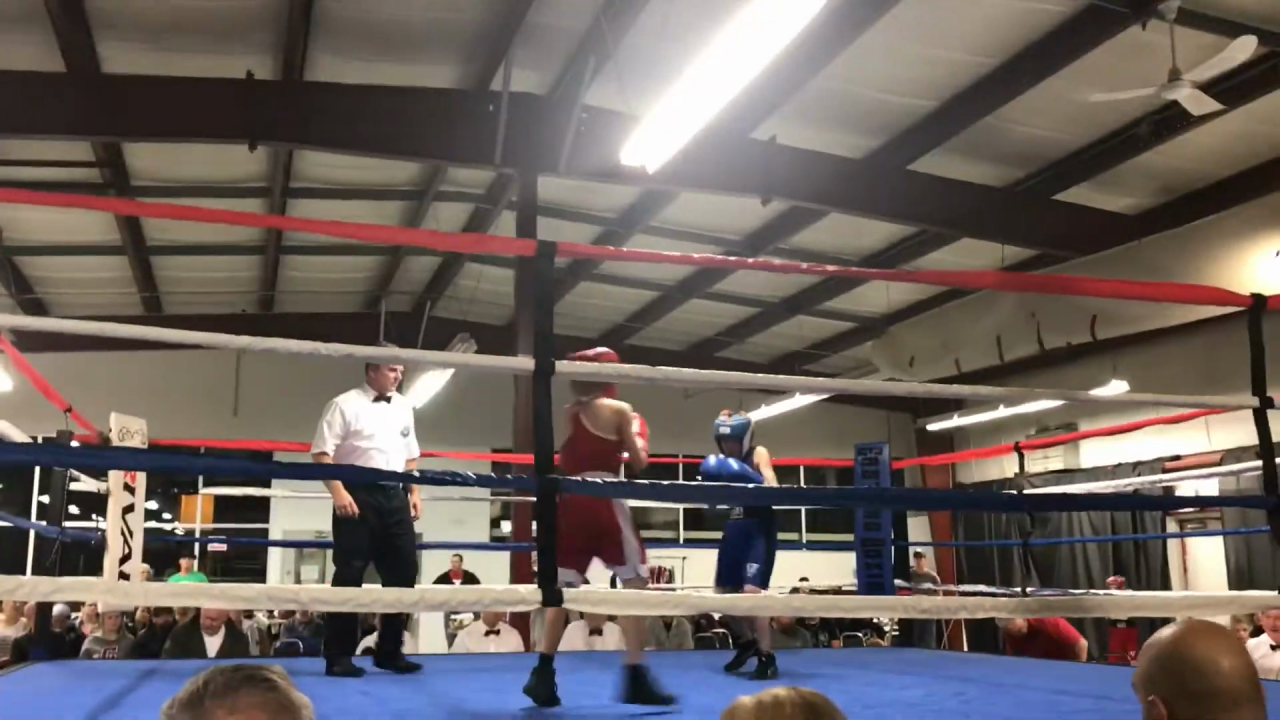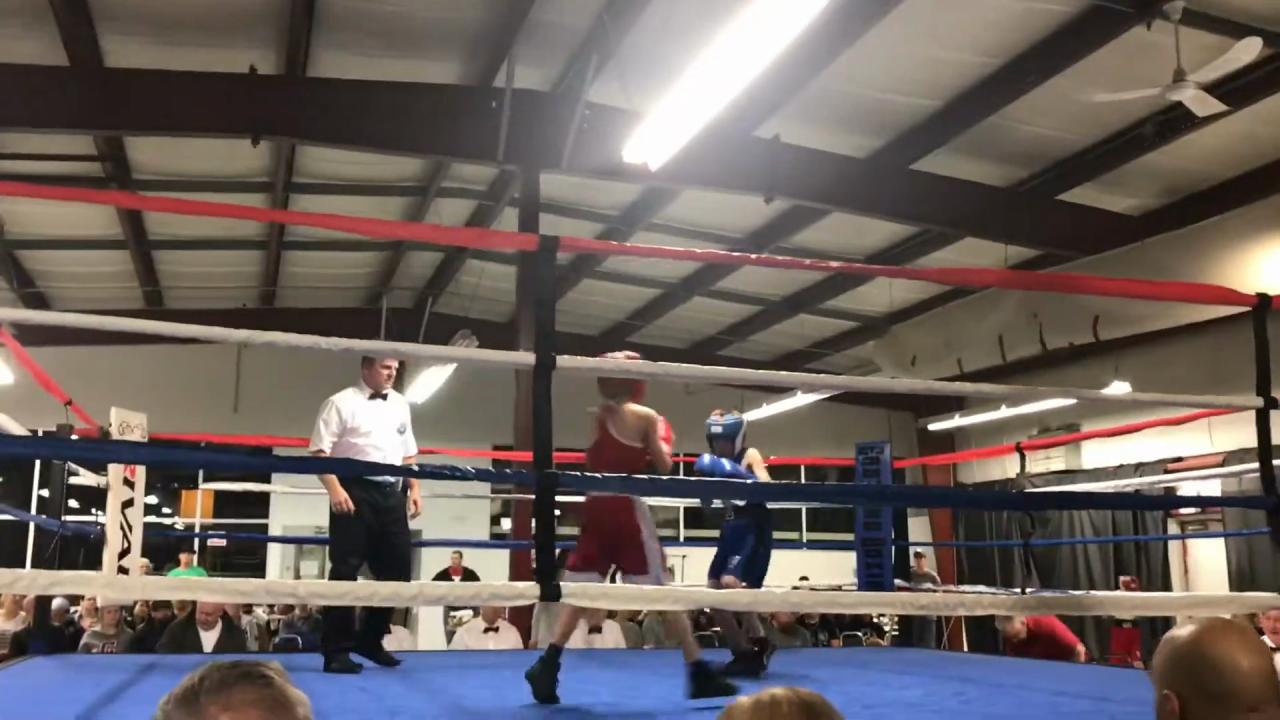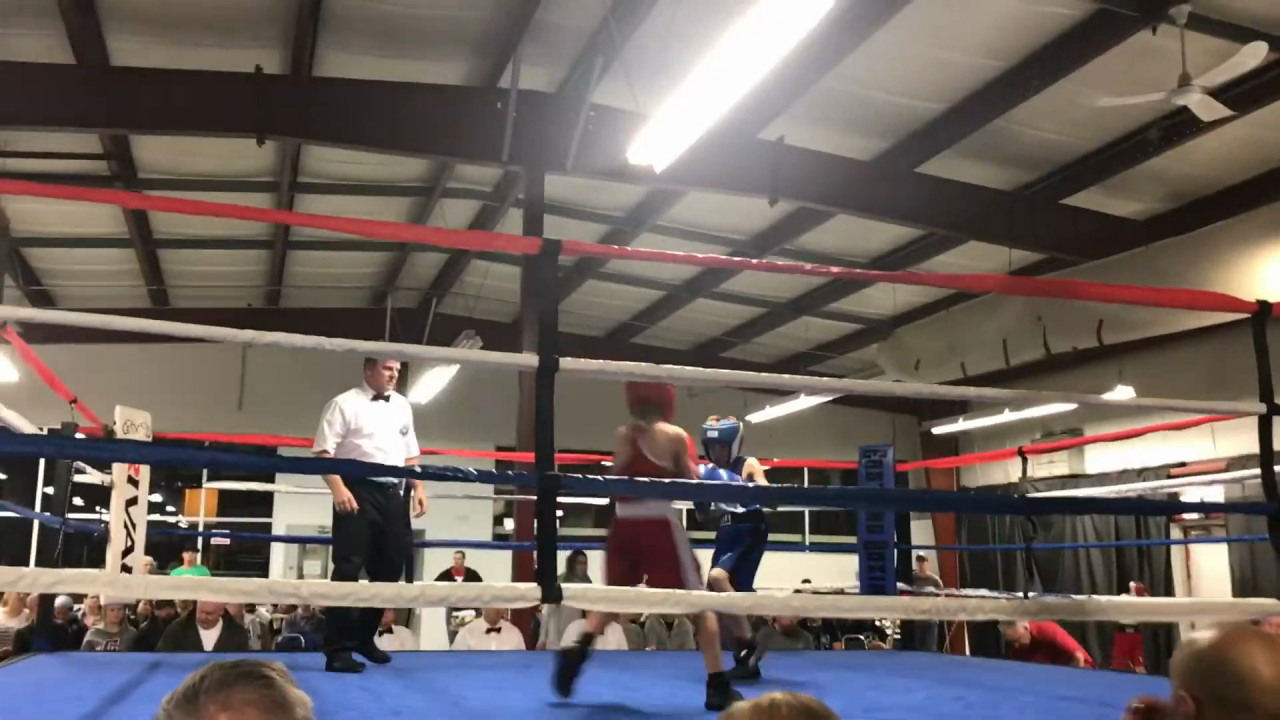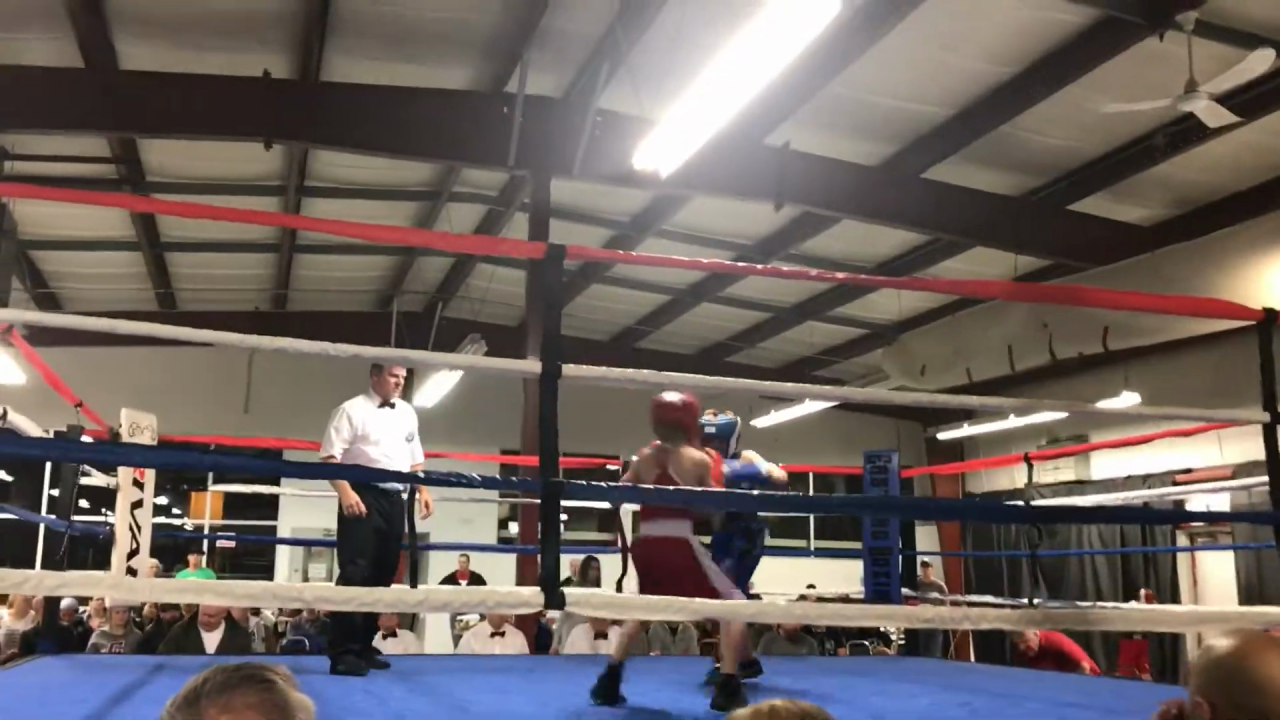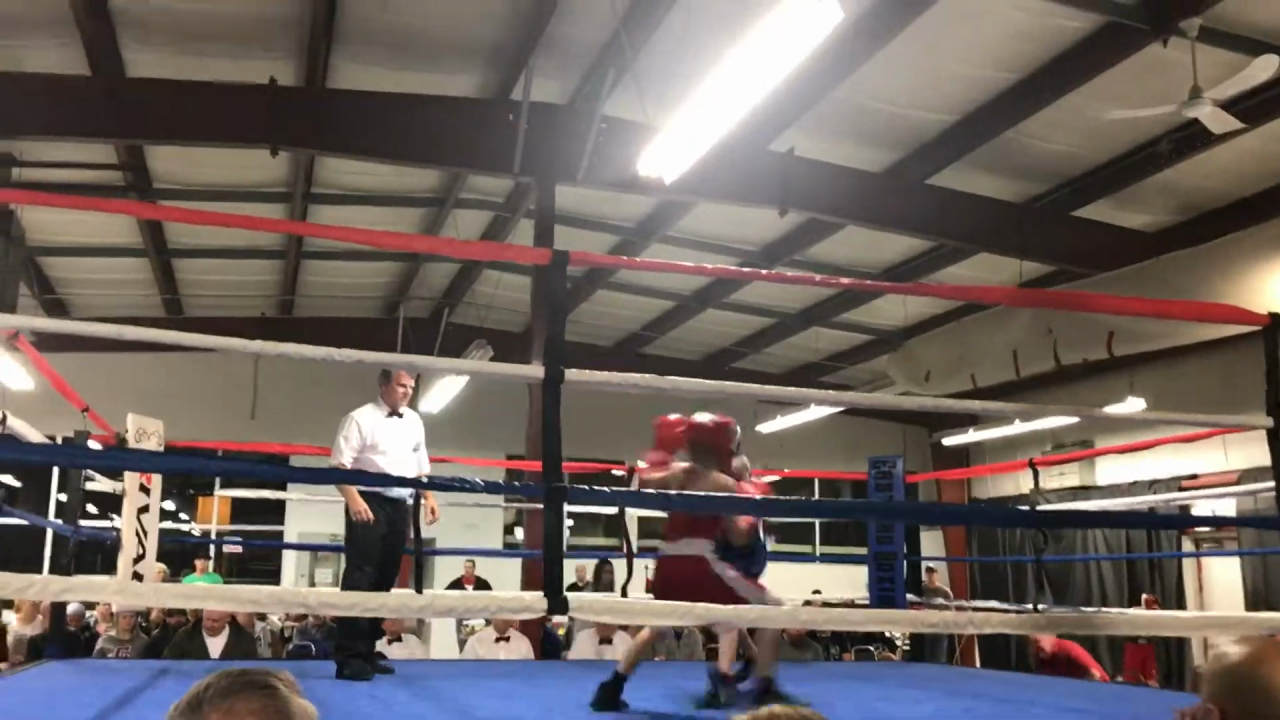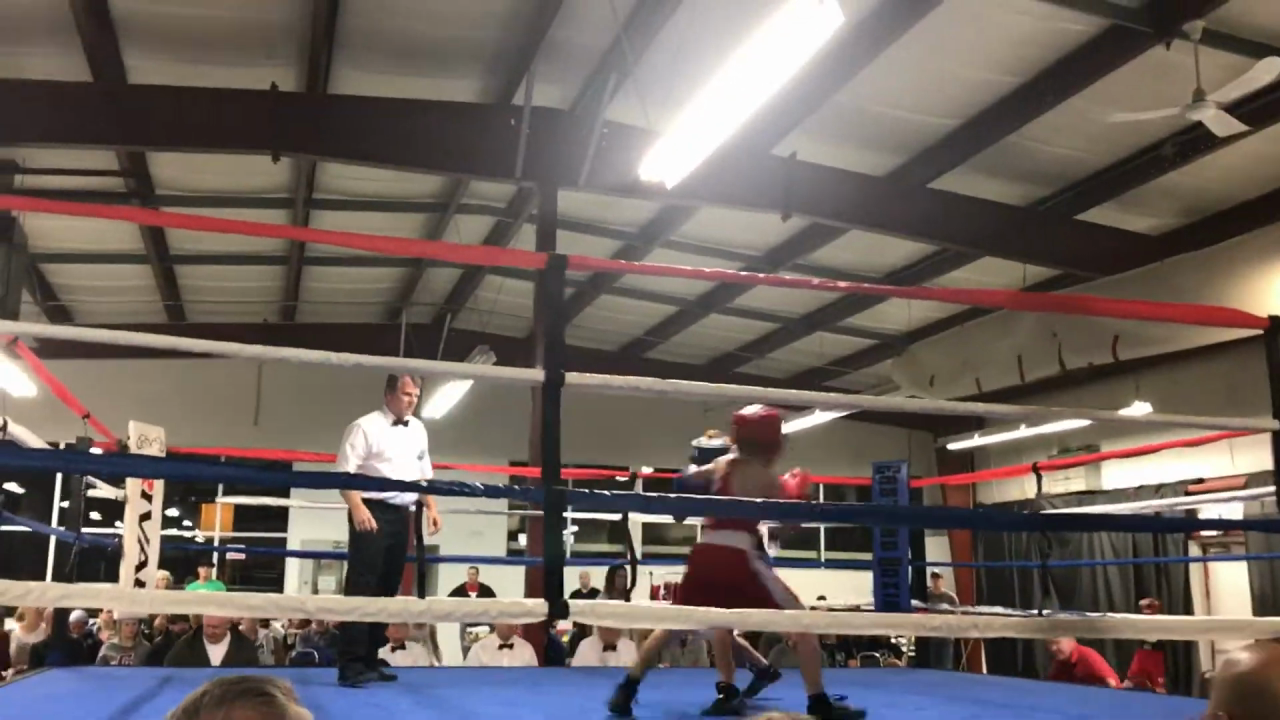
dt=0.1s
person 1, frame 1
left shoulder: (567, 414)
right shoulder: (619, 410)
left elbow: (562, 462)
right elbow: (639, 462)
right wrist: (638, 439)
left hip: (567, 502)
right hip: (603, 501)
left knee: (564, 591)
right knee: (634, 584)
left ankle: (543, 671)
right ankle: (636, 677)
person 1, frame 2
left shoulder: (595, 418)
right shoulder: (645, 416)
right elbow: (664, 466)
right wrist: (663, 443)
left hip: (595, 507)
right hip: (628, 507)
left ankle: (548, 663)
right ankle: (699, 672)
person 1, frame 3
left shoulder: (623, 435)
right shoulder: (674, 436)
right wrist: (688, 463)
left hip: (624, 525)
right hip: (658, 523)
left ankle: (574, 654)
right ankle: (717, 686)
person 1, frame 4
left shoulder: (647, 456)
right shoulder: (699, 459)
right wrist: (711, 471)
left hip: (646, 544)
right hip: (679, 544)
left ankle: (609, 680)
right ankle: (728, 686)
person 1, frame 5
left shoulder: (678, 473)
right shoulder: (724, 484)
left elbow: (643, 481)
right elbow: (738, 537)
right wrist: (751, 513)
left hip: (668, 563)
right hip: (698, 562)
left ankle: (611, 688)
right ankle: (766, 688)
person 1, frame 6
left shoulder: (723, 463)
right shoulder: (768, 480)
left elbow: (691, 479)
right wrist: (795, 497)
left hip: (705, 554)
right hip: (737, 556)
left ankle: (627, 690)
person 2, frame 1
left shoulder: (403, 407)
right shoulder: (345, 405)
right elbow: (322, 453)
left wrist: (414, 492)
right wrist: (339, 492)
left hip: (393, 497)
right hip: (357, 495)
left knee: (402, 570)
right knee: (350, 575)
left ankle: (389, 650)
right ankle: (339, 656)
person 2, frame 2
left shoulder: (400, 404)
right shoulder: (342, 402)
left elbow: (407, 452)
right elbow: (319, 450)
left wrist: (413, 487)
right wrist: (334, 488)
left hip: (390, 493)
right hip: (354, 492)
left knee: (395, 567)
right knee: (345, 570)
left ankle: (369, 640)
right ankle: (336, 651)
person 2, frame 3
left shoulder: (402, 406)
right shoulder: (345, 404)
left elbow: (409, 453)
right elbow: (323, 450)
left wrist: (418, 487)
right wrist: (338, 488)
left hip: (391, 494)
right hip: (357, 493)
left knee: (390, 569)
right knee: (348, 570)
left ankle: (364, 637)
right ankle: (339, 651)
person 2, frame 4
left shoulder: (407, 413)
right shoulder: (352, 410)
left elbow: (414, 459)
right elbow: (330, 455)
left wrist: (423, 490)
right wrist: (345, 492)
left hip: (394, 500)
right hip: (362, 498)
left knee: (381, 577)
right knee: (353, 573)
left ankle: (362, 647)
right ankle: (343, 654)
person 2, frame 5
left shoulder: (414, 422)
right shoulder: (361, 419)
left elbow: (420, 467)
right elbow: (339, 463)
left wrist: (428, 497)
right wrist: (353, 499)
left hip: (398, 507)
right hip: (369, 505)
left knee: (383, 583)
right knee: (359, 578)
left ankle: (365, 652)
right ankle: (349, 657)
person 2, frame 6
left shoulder: (418, 430)
right shoulder: (366, 426)
left elbow: (423, 475)
right elbow: (344, 472)
left wrist: (430, 507)
right wrist: (357, 508)
left hip: (401, 515)
right hip: (372, 513)
left knee: (386, 589)
right knee: (362, 583)
left ankle: (368, 660)
right ankle: (352, 663)
person 3, frame 1
left shoulder: (758, 454)
right shoulder: (721, 463)
left elbow: (774, 490)
left wrist: (748, 477)
right wrist: (712, 484)
left hip: (759, 529)
right hip: (733, 531)
left knee: (751, 590)
right knee: (725, 593)
left ankle: (766, 658)
right ankle: (747, 642)
person 3, frame 2
left shoulder: (750, 456)
right shoulder: (714, 464)
left wrist: (742, 478)
left hip: (754, 529)
right hip: (730, 532)
left knee: (730, 583)
right knee: (716, 593)
left ankle: (760, 641)
right ankle: (744, 653)
person 3, frame 3
left shoulder: (748, 466)
right shoulder: (710, 471)
right elbow: (705, 515)
left hip: (749, 535)
right hip: (725, 536)
left knee: (717, 578)
left ankle: (747, 642)
right ankle: (747, 660)
person 3, frame 4
left shoulder: (745, 457)
left elbow: (780, 478)
left wrist: (761, 474)
left hip: (745, 534)
right hip: (723, 534)
left ankle: (742, 659)
right ankle: (749, 661)
person 3, frame 5
left shoulder: (738, 465)
right shoulder: (710, 469)
left hip: (744, 545)
right hip: (725, 544)
left knee: (726, 602)
right knee: (720, 606)
left ankle: (724, 678)
right ankle: (752, 659)
person 3, frame 6
left shoulder: (735, 481)
right shoulder: (706, 485)
right elbow: (681, 515)
left hip: (745, 559)
right hip: (727, 560)
left knee: (719, 619)
right knee: (721, 624)
left ankle: (728, 692)
right ankle: (764, 667)
